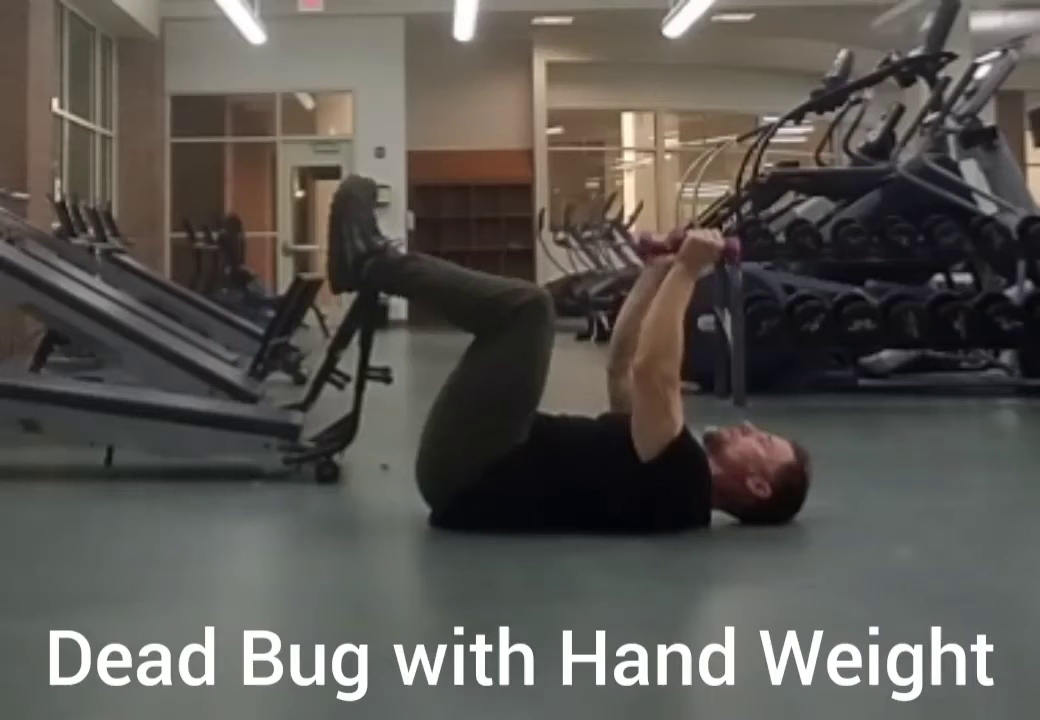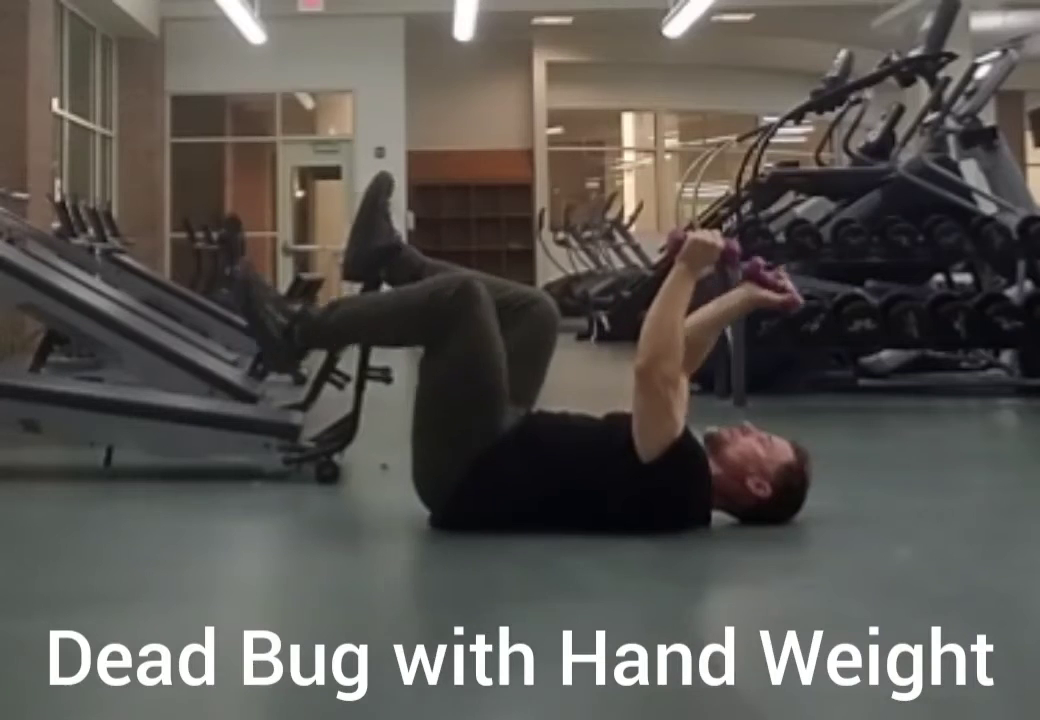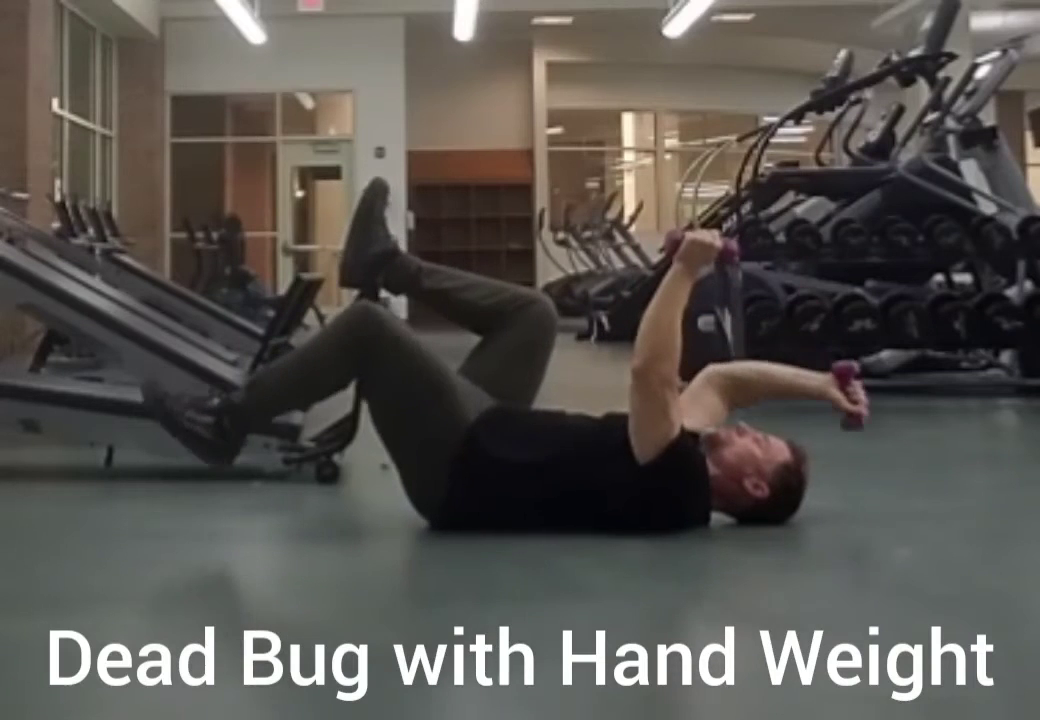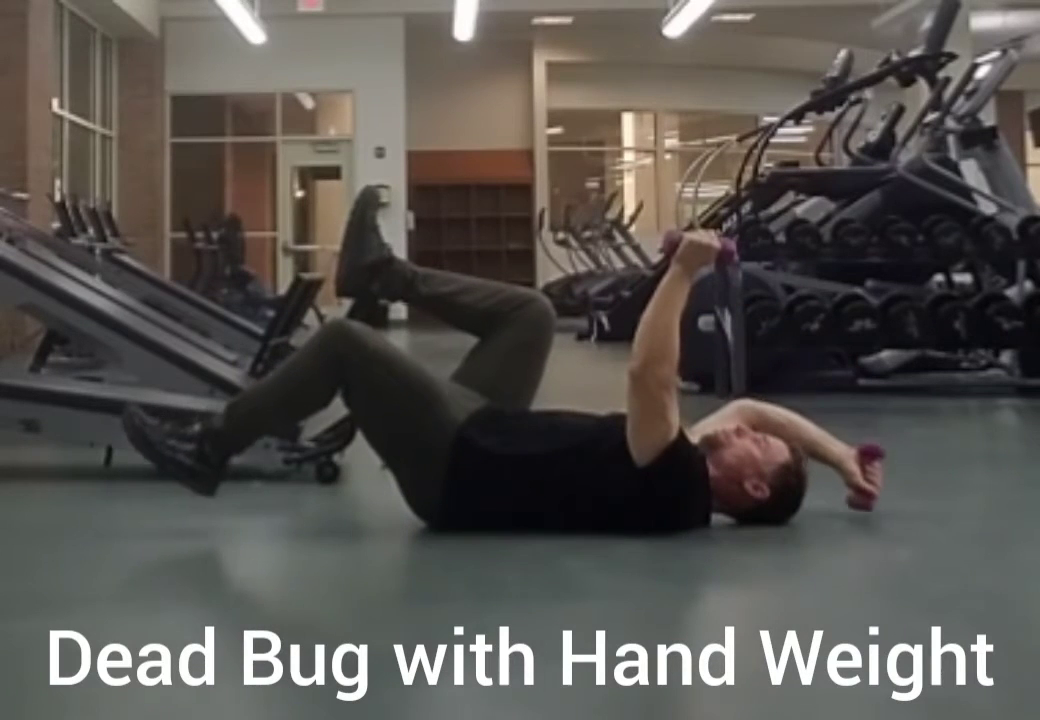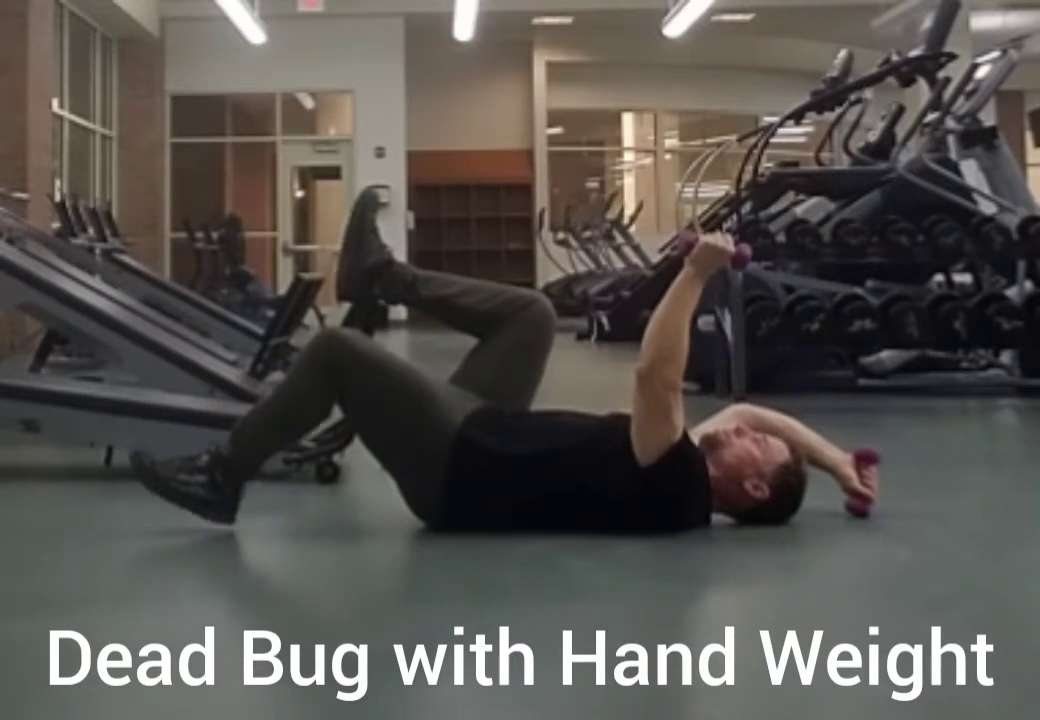
dt=0.4s
person 1, frame 1
left shoulder: (681, 482)
right shoulder: (679, 466)
left elbow: (654, 374)
right elbow: (622, 362)
left wrist: (686, 272)
right wrist: (658, 271)
left hip: (467, 479)
right hip: (479, 473)
left knee: (528, 306)
right knee: (525, 312)
left ankle: (368, 264)
right ankle: (377, 261)
person 1, frame 2
left shoulder: (679, 484)
right shoulder: (683, 464)
left elbow: (653, 372)
right elbow: (671, 359)
left wrist: (686, 270)
right wrist: (746, 297)
left hip: (472, 475)
right hip: (496, 456)
left knee: (464, 296)
right knee: (534, 310)
left ankle: (293, 329)
right ankle: (389, 259)
person 1, frame 3
left shoulder: (677, 488)
right shoulder: (693, 462)
left elbow: (650, 375)
right elbow: (718, 378)
left wrist: (684, 270)
right wrist: (820, 383)
left hip: (462, 469)
right hip: (489, 442)
left knee: (367, 326)
right knee: (533, 312)
left ankle: (224, 424)
right ankle: (386, 265)
person 1, frame 4
left shoulder: (675, 488)
right shoulder: (694, 470)
left elbow: (647, 377)
right elbow: (750, 405)
left wrist: (681, 271)
right wrist: (843, 456)
left hip: (459, 467)
right hip: (486, 438)
left knee: (343, 341)
right knee: (529, 310)
left ankle: (208, 451)
right ankle: (384, 273)
person 1, frame 5
left shoulder: (674, 487)
right shoulder: (694, 470)
left elbow: (654, 377)
right elbow: (749, 411)
left wrist: (695, 274)
right wrist: (840, 464)
left hip: (458, 468)
right hip: (484, 438)
left knee: (336, 350)
right knee: (532, 312)
left ankle: (220, 479)
right ankle: (384, 277)
